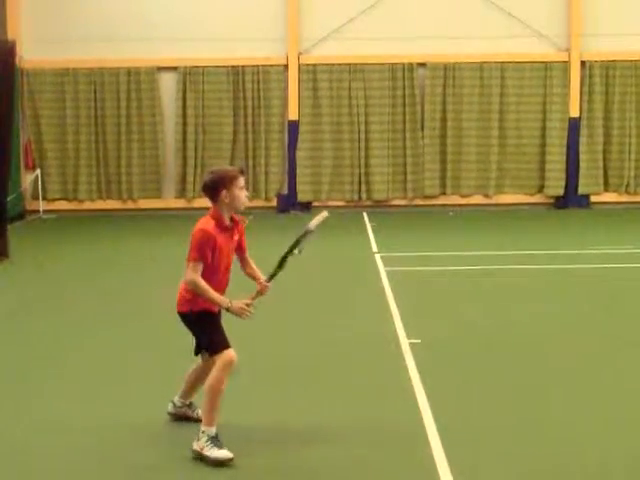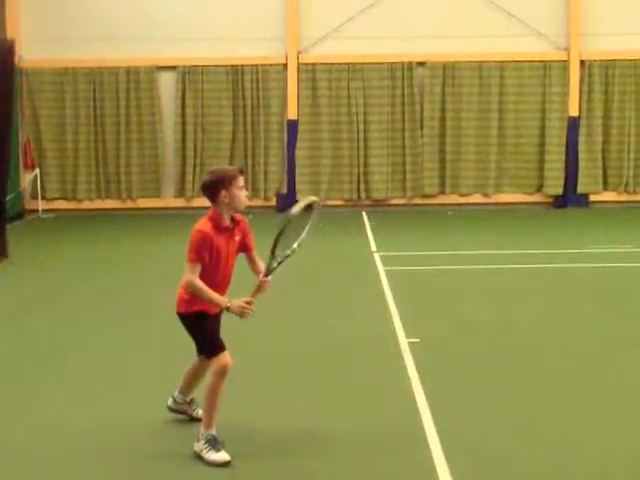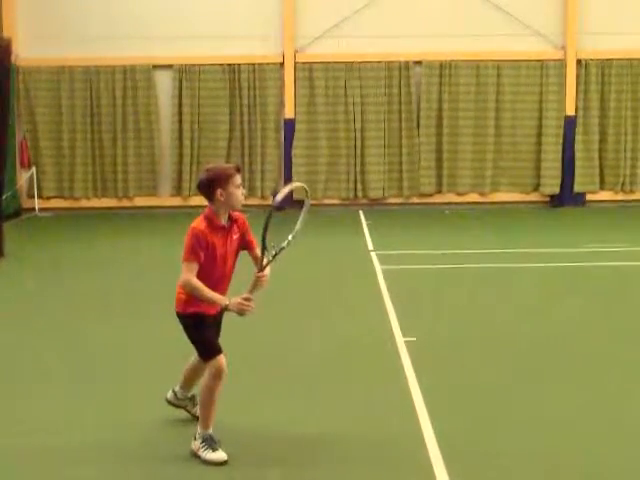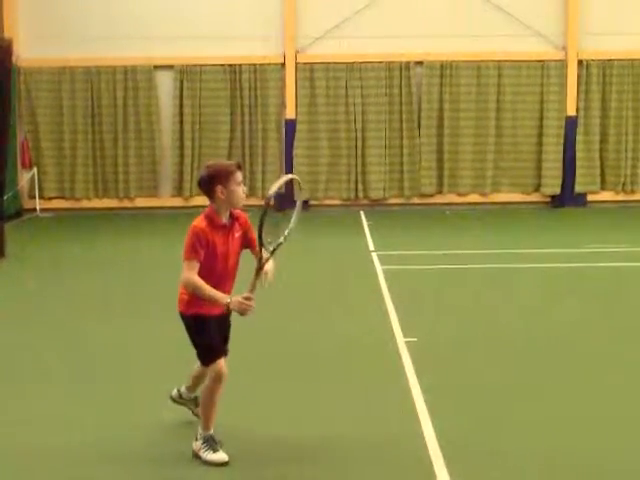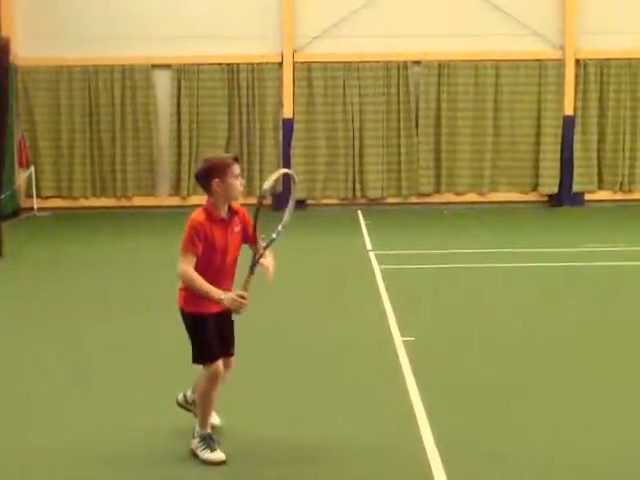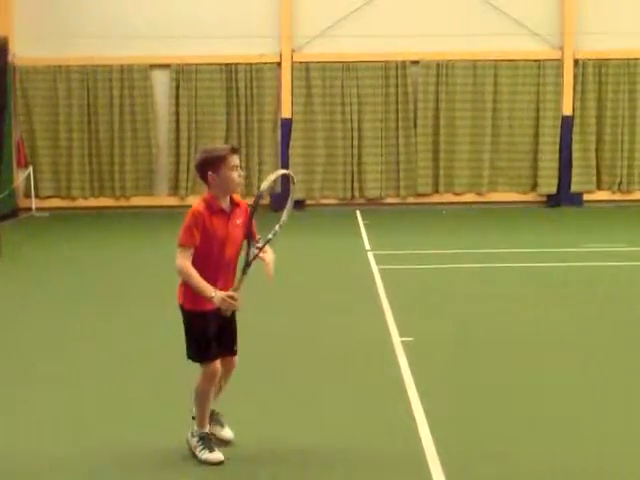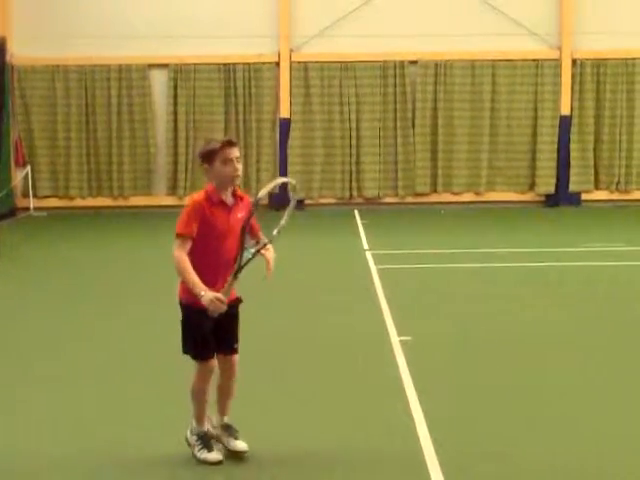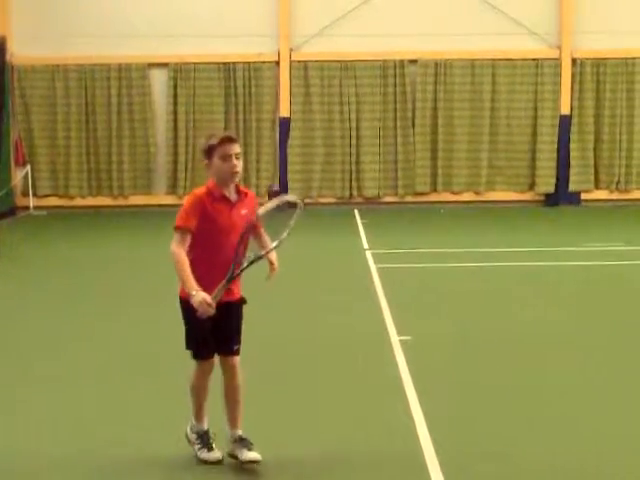
dt=0.2s
person 1, frame 1
left shoulder: (236, 224)
right shoulder: (206, 231)
left elbow: (244, 259)
right elbow: (192, 278)
left wrist: (260, 280)
right wrist: (228, 305)
left hip: (209, 304)
right hip: (195, 304)
left knee: (211, 358)
right knee: (226, 358)
left ankle: (181, 403)
right ankle: (205, 438)
person 1, frame 2
left shoulder: (239, 224)
right shoulder: (203, 232)
left elbow: (252, 256)
right elbow: (190, 280)
left wrist: (261, 276)
right wrist: (229, 304)
left hip: (212, 304)
right hip: (194, 306)
left knee: (208, 357)
right knee: (222, 363)
left ankle: (180, 399)
right ankle: (206, 438)
person 1, frame 3
left shoulder: (238, 222)
right shoulder: (199, 231)
left elbow: (257, 254)
right elbow: (187, 280)
left wrist: (263, 272)
right wrist: (227, 302)
left hip: (215, 304)
right hip: (193, 306)
left knee: (207, 356)
right knee: (218, 366)
left ankle: (180, 394)
right ankle: (203, 437)
person 1, frame 4
left shoulder: (240, 220)
right shoulder: (200, 229)
left elbow: (261, 253)
right elbow: (188, 278)
left wrist: (267, 266)
right wrist: (228, 300)
left hip: (221, 305)
right hip: (197, 308)
left knee: (213, 360)
right knee: (218, 369)
left ankle: (186, 393)
right ankle: (204, 438)
person 1, frame 5
left shoulder: (240, 215)
right shoulder: (198, 222)
left elbow: (260, 247)
right elbow: (184, 271)
left wrist: (266, 260)
right wrist: (222, 296)
left hip: (222, 303)
right hip: (197, 305)
left knee: (226, 363)
right knee: (214, 368)
left ankle: (191, 397)
right ankle: (201, 436)
person 1, frame 6
left shoulder: (241, 208)
right shoulder: (198, 213)
left elbow: (258, 242)
right elbow: (182, 264)
left wrist: (267, 255)
right wrist: (212, 294)
left hip: (224, 300)
right hip: (197, 303)
left knee: (229, 362)
right knee: (212, 367)
left ankle: (207, 410)
right ankle: (200, 434)
person 1, frame 7
left shoulder: (243, 202)
right shoulder: (197, 205)
left elbow: (257, 236)
right elbow: (179, 254)
left wrist: (267, 251)
right wrist: (203, 293)
left hip: (227, 297)
right hip: (197, 300)
left knee: (229, 362)
right knee: (206, 366)
left ankle: (222, 424)
right ankle: (198, 431)
person 1, frame 8
left shoulder: (248, 199)
right shoulder: (198, 200)
left elbow: (257, 232)
right elbow: (177, 248)
left wrist: (270, 252)
right wrist: (194, 292)
left hip: (231, 296)
right hip: (200, 299)
left knee: (231, 365)
right knee: (205, 364)
left ankle: (237, 437)
right ankle: (198, 429)
